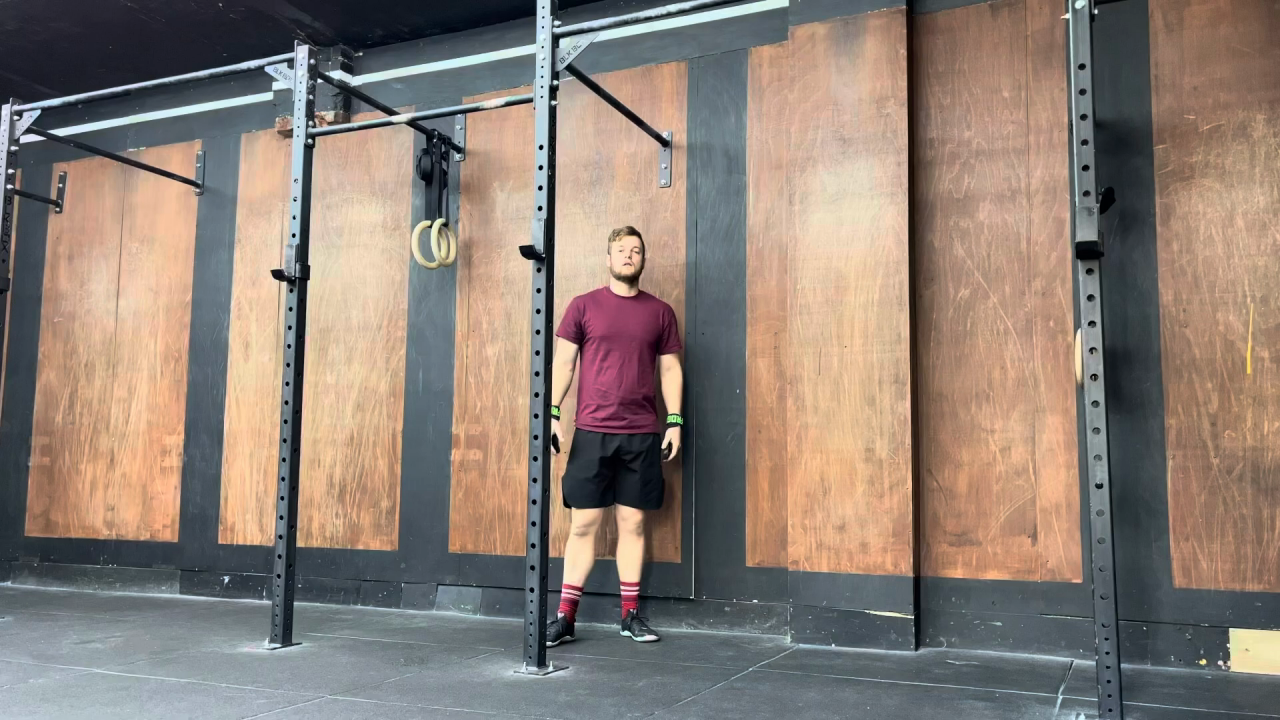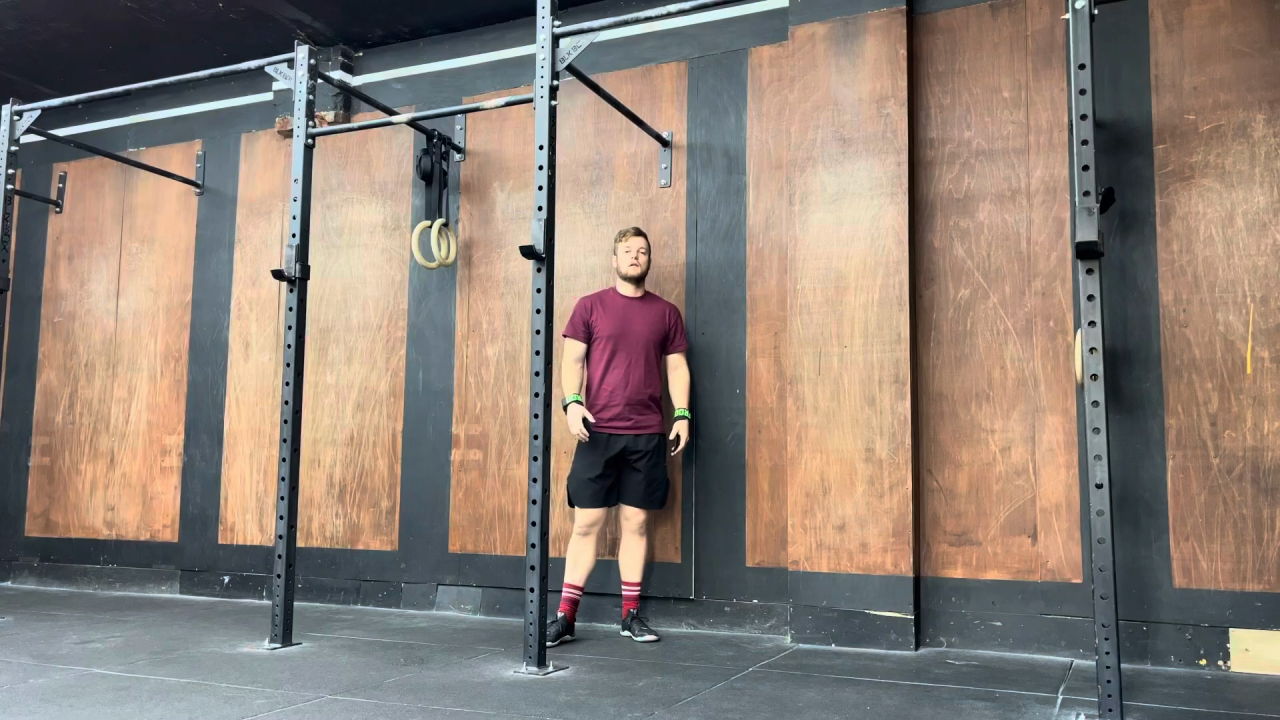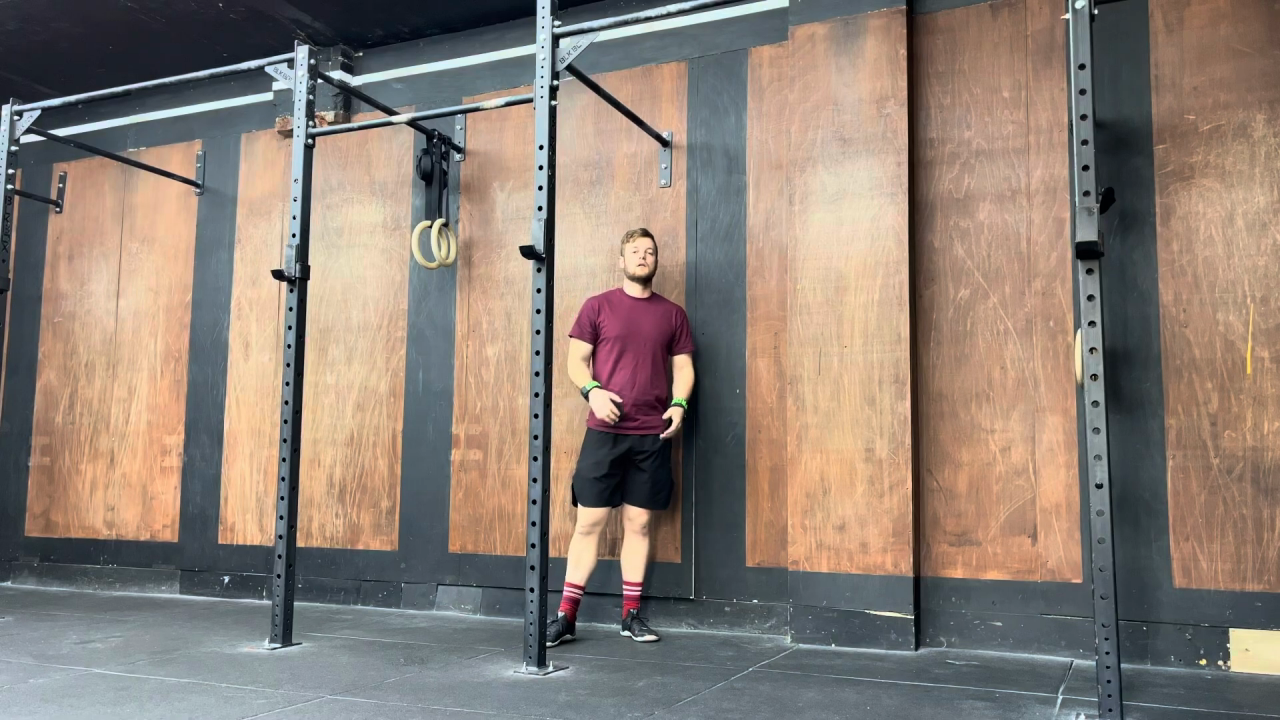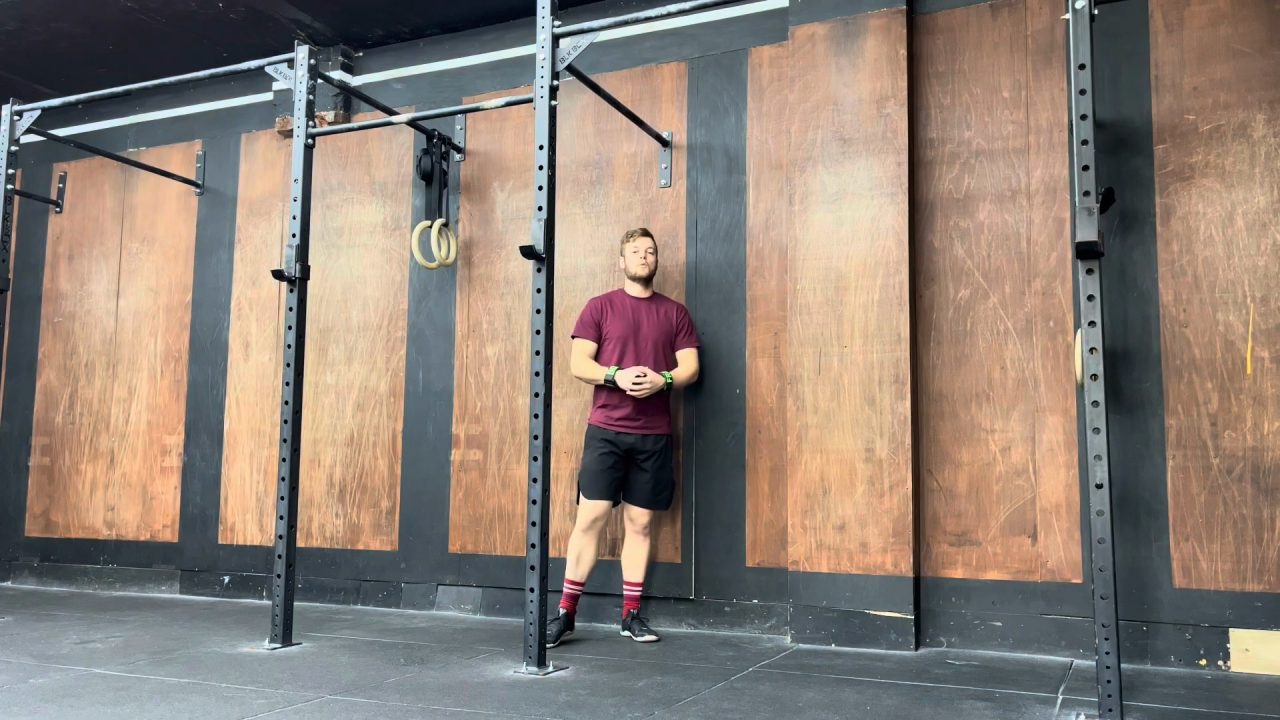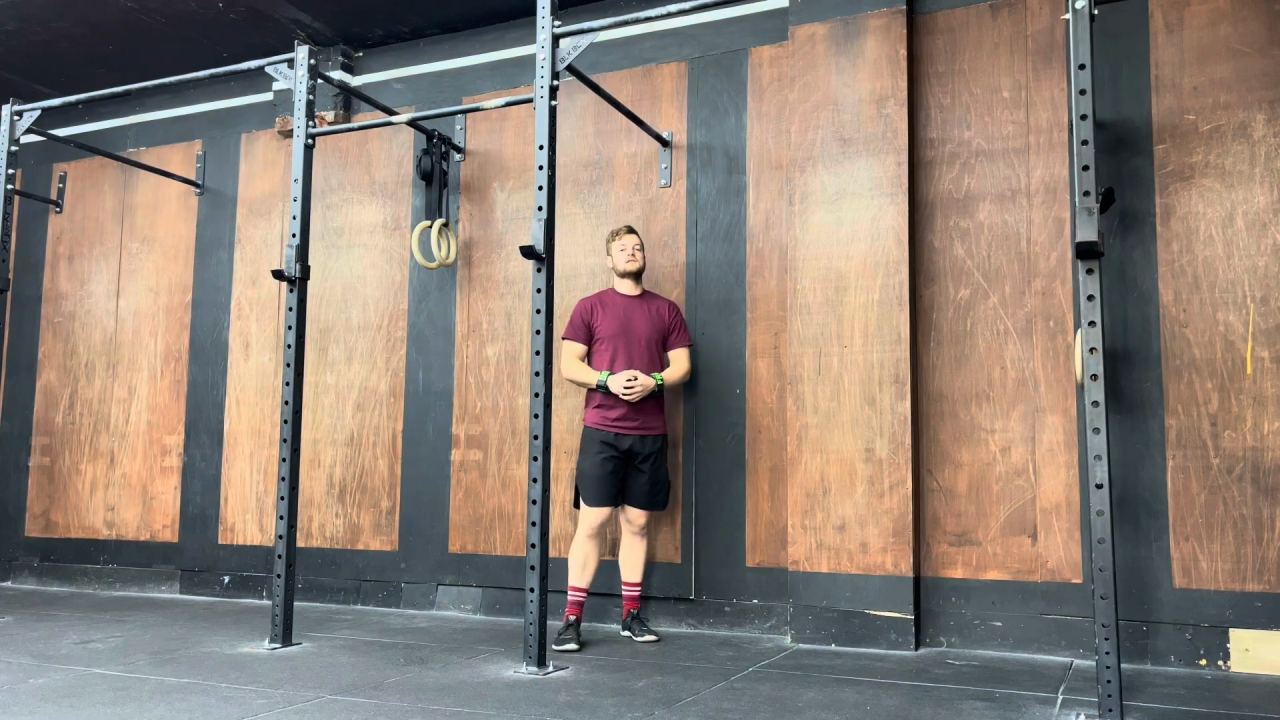
dt=0.3s
person 1, frame 1
left shoulder: (660, 311)
right shoulder: (583, 306)
left elbow: (670, 369)
right elbow: (563, 361)
left wrist: (675, 421)
right wrist: (553, 411)
left hip: (642, 434)
right hip: (592, 432)
left knee: (633, 524)
right knee: (584, 524)
left ankle: (630, 614)
right ankle: (565, 616)
person 1, frame 2
left shoulder: (666, 312)
right shoulder: (590, 306)
left elbow: (677, 367)
right elbow: (572, 360)
left wrist: (682, 415)
right wrist: (572, 401)
left hip: (647, 435)
right hip: (598, 431)
left knee: (636, 523)
right knee: (586, 523)
left ankle: (631, 614)
right ankle: (565, 615)
person 1, frame 3
left shoulder: (673, 313)
right shoulder: (597, 306)
left elbow: (684, 368)
right elbow: (576, 362)
left wrist: (679, 404)
right wrist: (593, 391)
left hip: (652, 434)
right hip: (605, 431)
left knee: (639, 523)
right knee: (589, 522)
left ankle: (631, 614)
right ankle: (565, 615)
person 1, frame 4
left shoulder: (675, 312)
right shoulder: (600, 306)
left elbow: (691, 366)
right elbow: (578, 363)
left wrist: (663, 380)
right wrist: (617, 375)
left hip: (654, 434)
right hip: (606, 428)
left knee: (640, 523)
right knee: (590, 517)
left ankle: (631, 614)
right ankle: (565, 612)
person 1, frame 5
left shoulder: (666, 309)
right shoulder: (590, 307)
left elbow: (682, 366)
right elbow: (569, 365)
left wrist: (654, 381)
right wrist: (607, 380)
left hip: (649, 434)
right hip: (602, 430)
left knee: (637, 523)
right knee: (592, 523)
left ankle: (631, 615)
right ankle: (572, 619)
